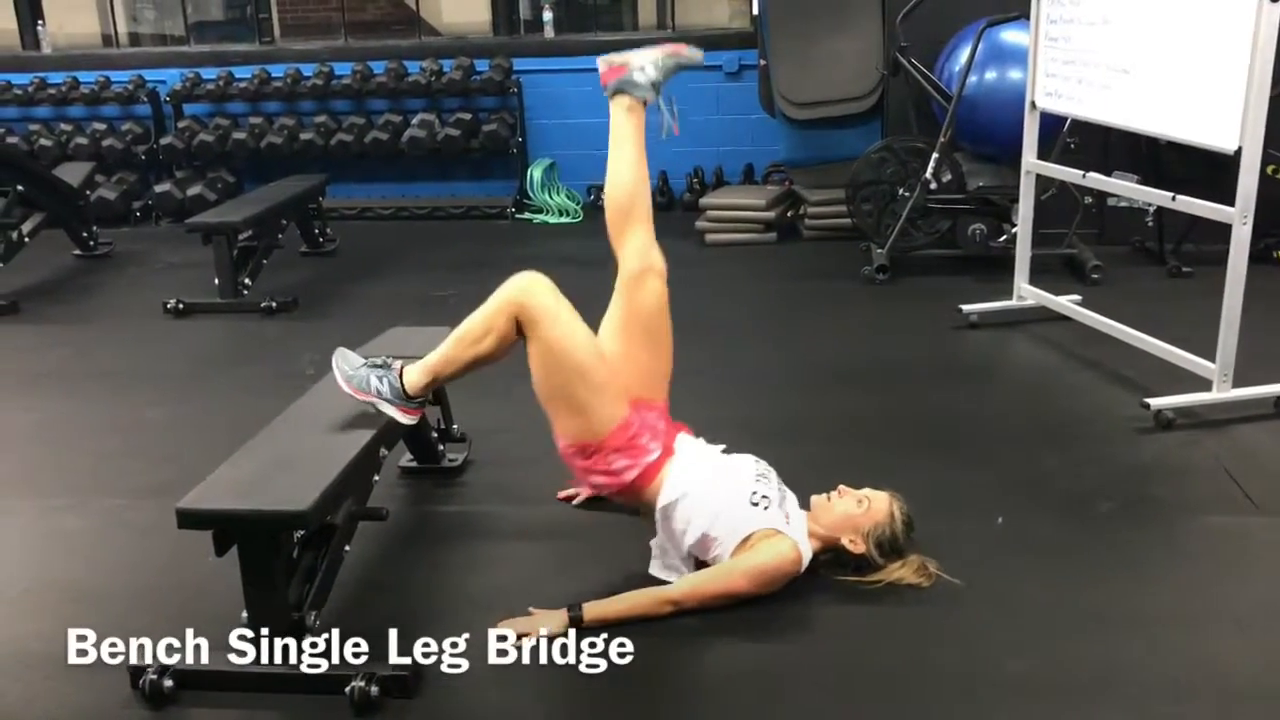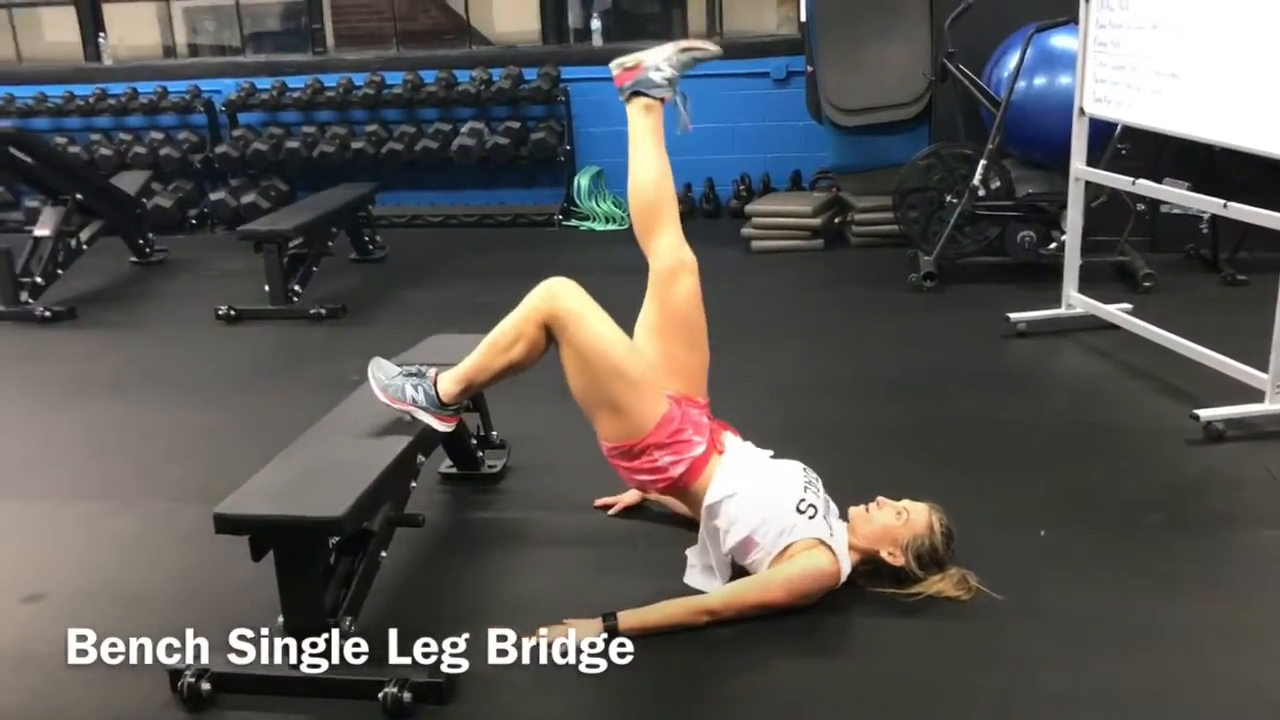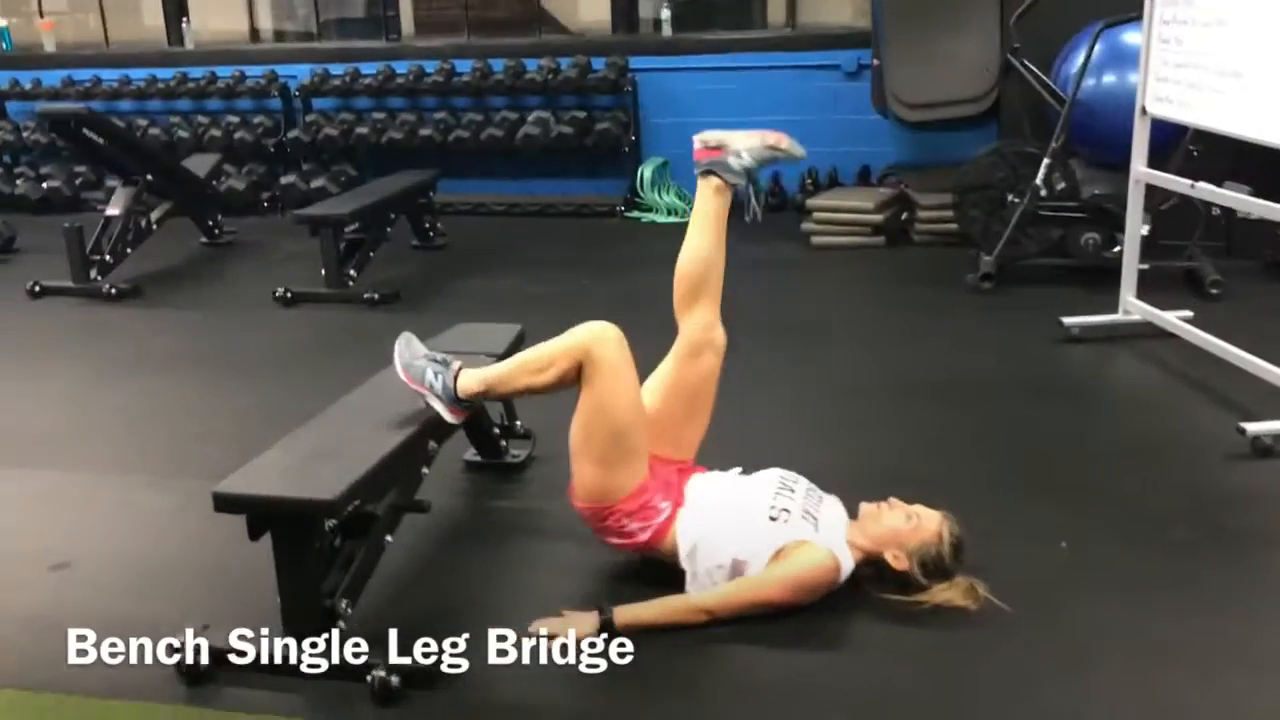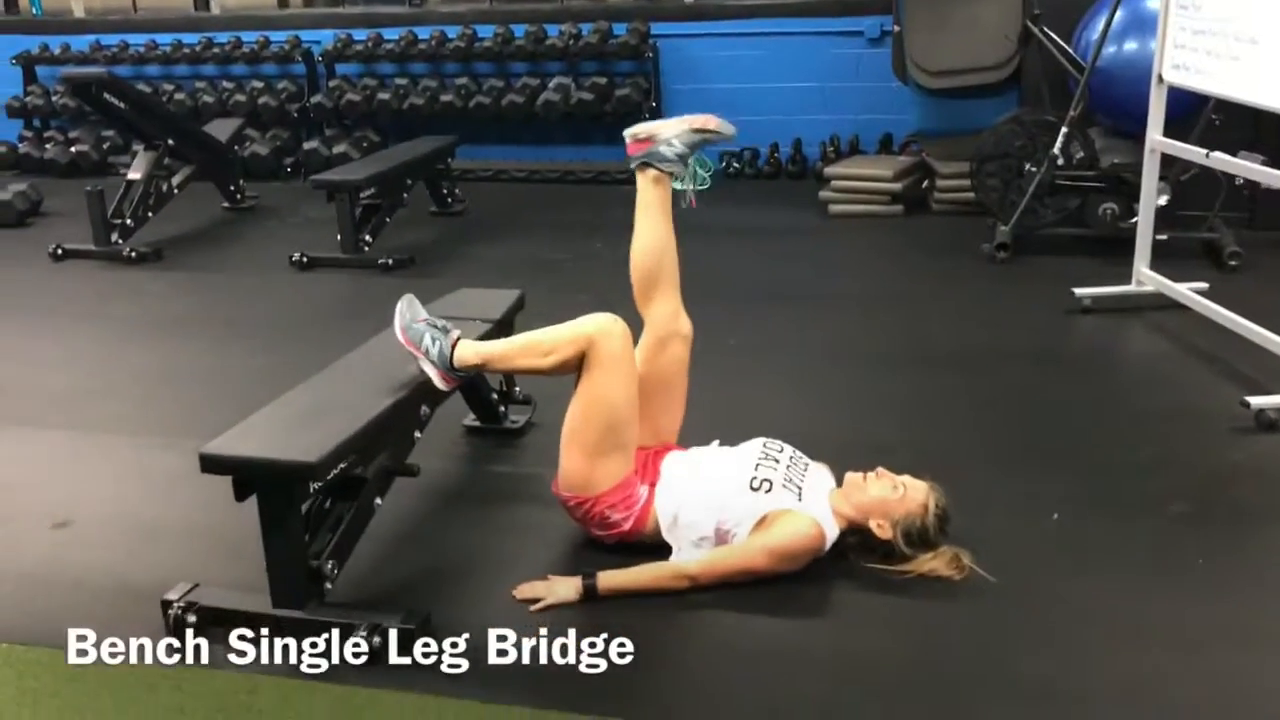
dt=0.5s
person 1, frame 1
left shoulder: (785, 555)
right shoulder: (782, 512)
left elbow: (674, 597)
left wrist: (572, 618)
left hip: (621, 450)
right hip: (645, 437)
left knee: (529, 291)
right knee: (642, 266)
left ankle: (407, 387)
person 1, frame 2
left shoulder: (823, 566)
right shoulder: (827, 526)
left elbow: (710, 609)
left wrist: (605, 625)
left hip: (665, 446)
right hip: (681, 432)
left knee: (558, 297)
right knee: (673, 262)
left ankle: (442, 394)
person 1, frame 3
left shoulder: (823, 565)
right shoulder: (831, 519)
left elbow: (707, 607)
left wrist: (602, 619)
left hip: (636, 511)
right hip: (670, 483)
left knee: (600, 340)
left ankle: (461, 389)
person 1, frame 4
left shoulder: (806, 535)
right shoulder: (821, 487)
left elbow: (692, 573)
left wrist: (586, 587)
left hip: (617, 500)
right hip: (652, 469)
left knee: (606, 332)
left ankle: (456, 358)
